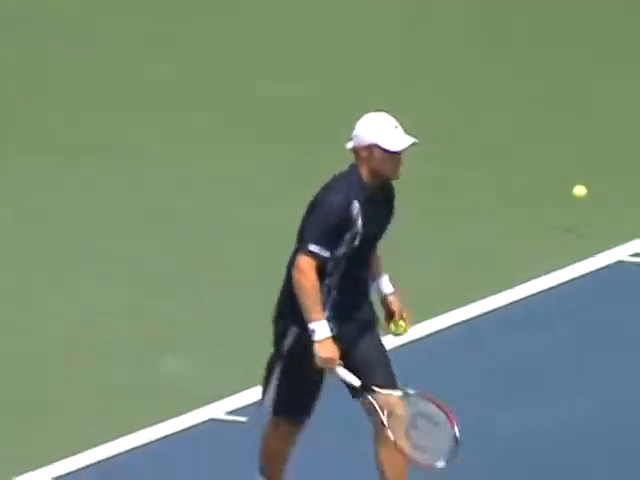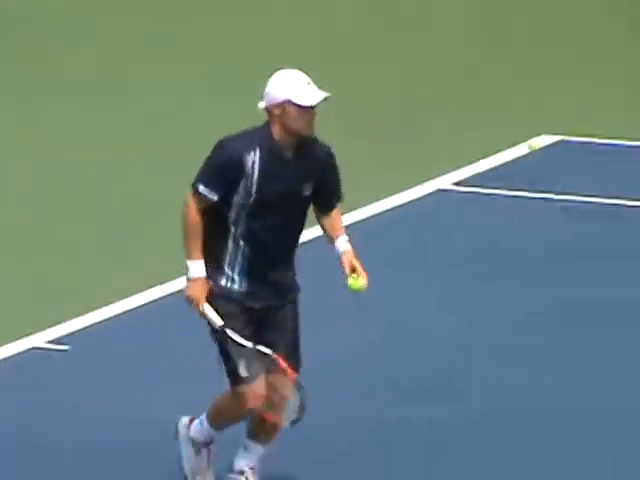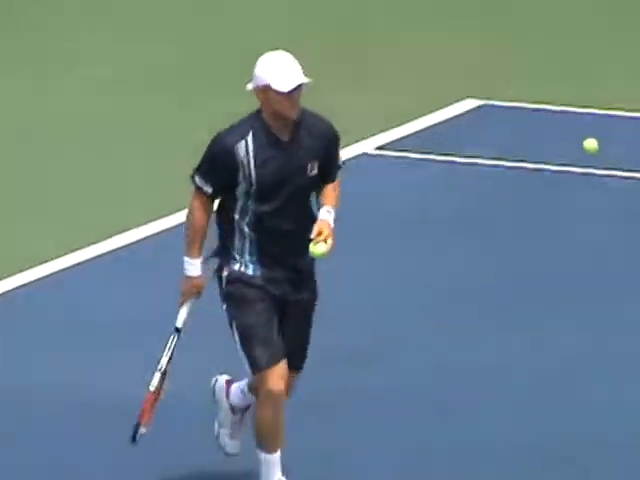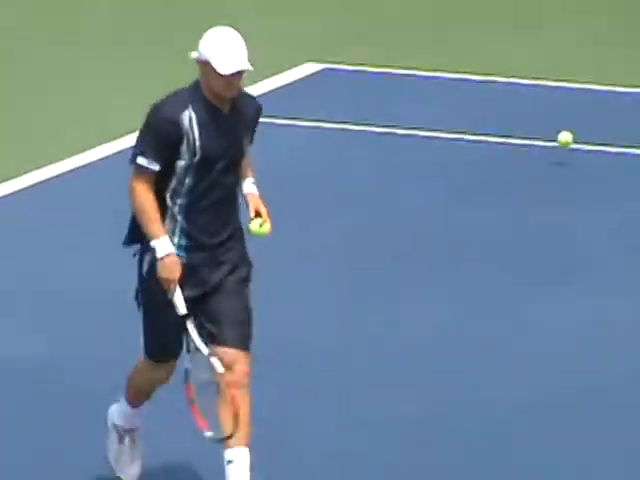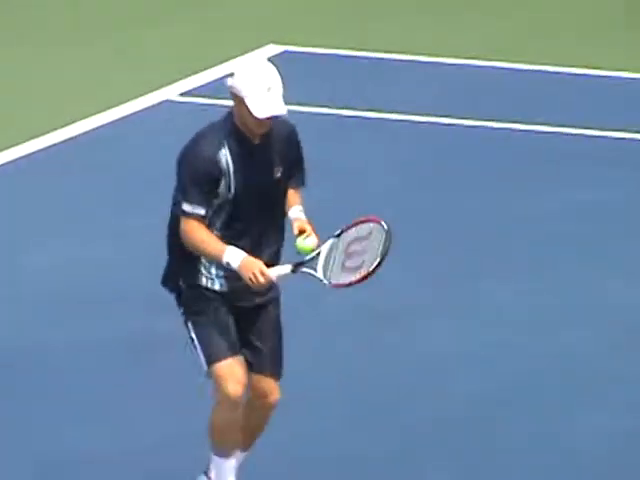
dt=0.3s
person 1, frame 1
left shoulder: (383, 193)
right shoulder: (337, 203)
right elbow: (303, 268)
left wrist: (386, 288)
right wrist: (320, 334)
left hip: (356, 320)
right hip: (309, 327)
left knee: (391, 412)
right knee: (288, 422)
person 1, frame 2
left shoulder: (319, 157)
right shoulder: (236, 153)
left elbow: (329, 209)
right elbow: (195, 206)
left wrist: (345, 248)
right wrist: (197, 273)
left hip: (279, 283)
right hip: (231, 285)
right knee: (249, 397)
right ankle: (196, 433)
person 1, frame 3
left shoulder: (320, 132)
right shoulder: (232, 145)
right elbow: (200, 201)
left wrist: (326, 216)
right wrist: (193, 265)
left hip: (297, 273)
right hip: (247, 274)
left knee: (286, 380)
right knee: (273, 383)
left ankle: (233, 394)
person 1, frame 4
left shoulder: (248, 109)
right shoulder: (170, 116)
right elbow: (141, 184)
left wrist: (251, 190)
right wrist: (162, 247)
left hip: (226, 258)
right hip: (172, 262)
left knee: (237, 369)
right knee: (159, 368)
right ankle: (124, 420)
person 1, frame 5
left shoulder: (285, 136)
right shoulder: (205, 153)
right elbow: (190, 228)
left wrist: (297, 214)
right wrist: (234, 258)
left hip: (259, 282)
right hip: (206, 286)
left knee: (267, 395)
right knee: (232, 389)
